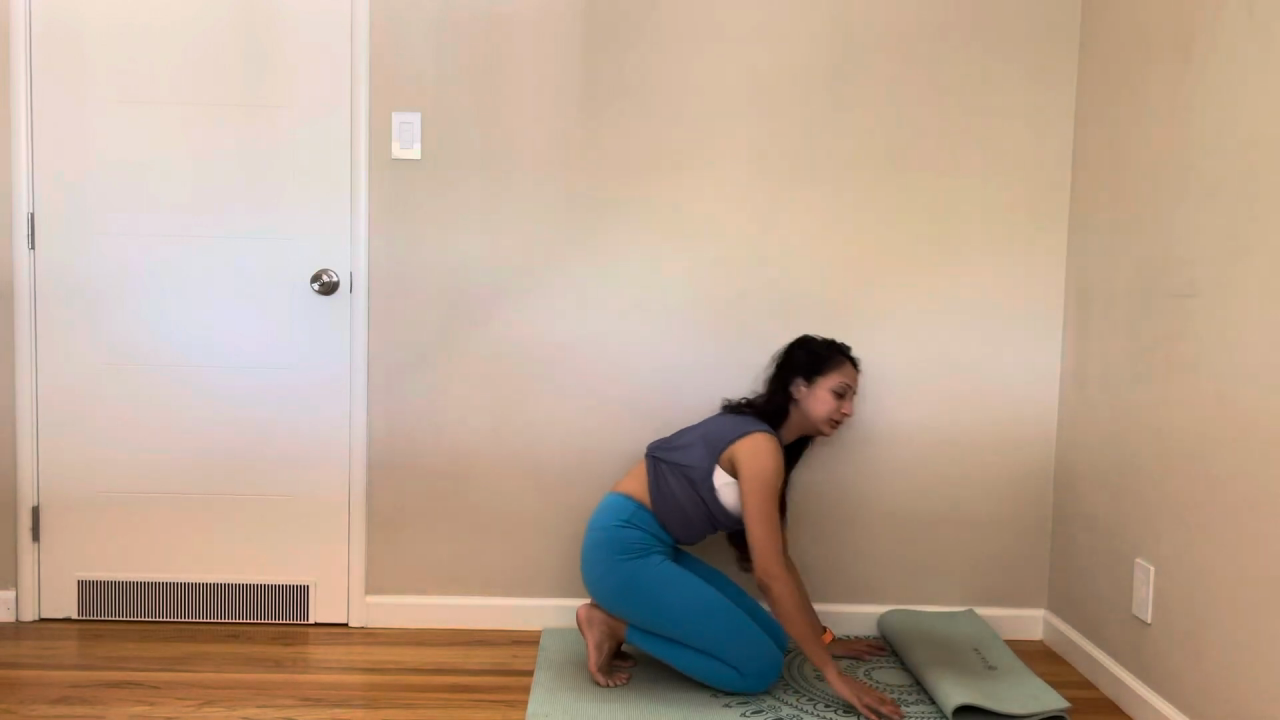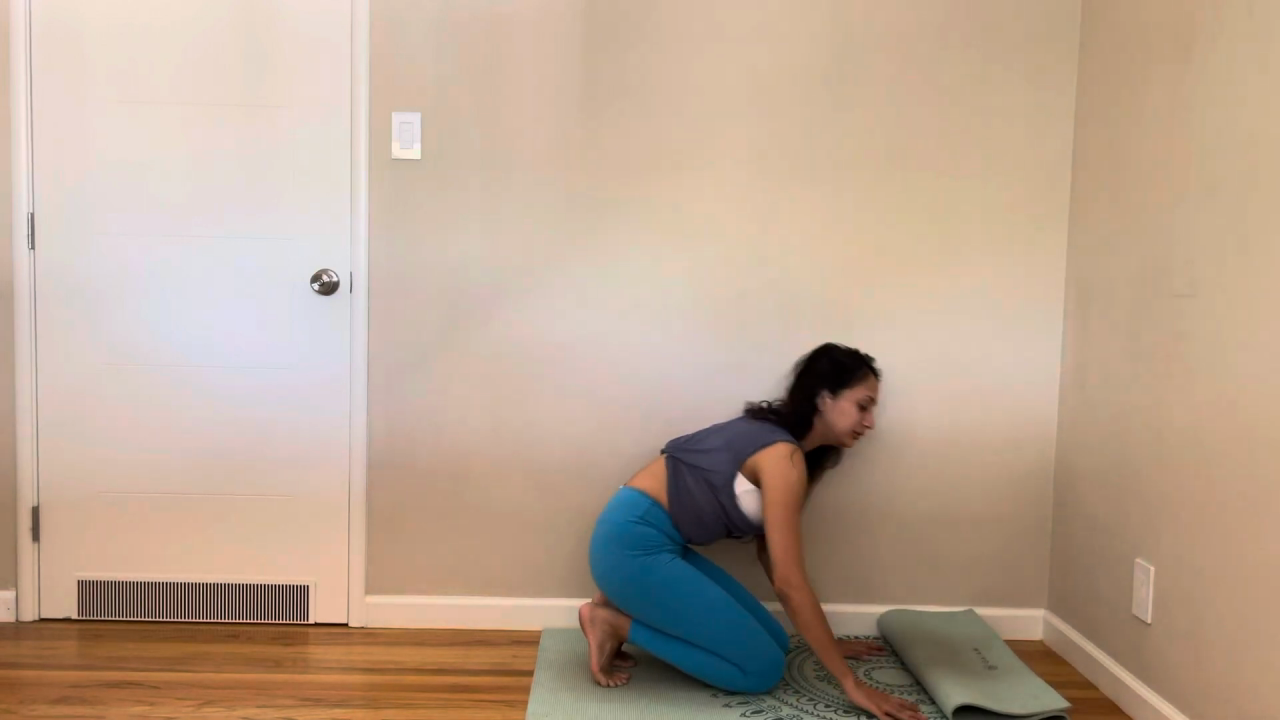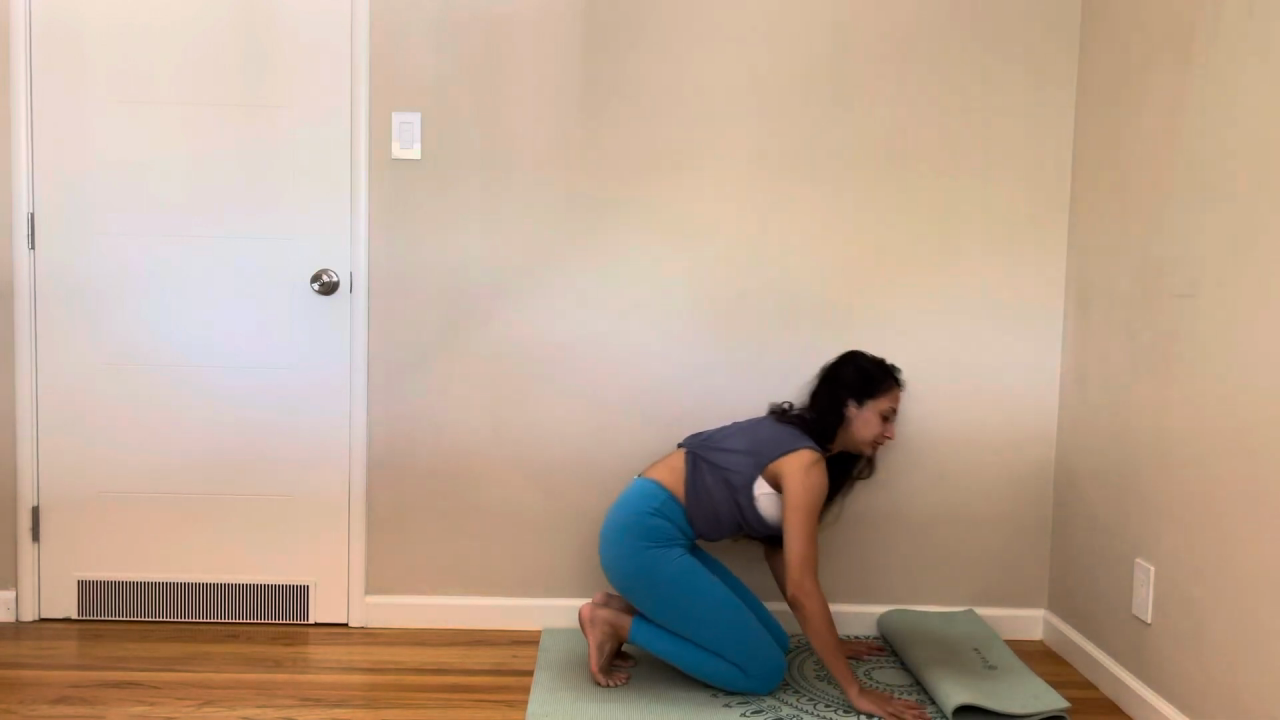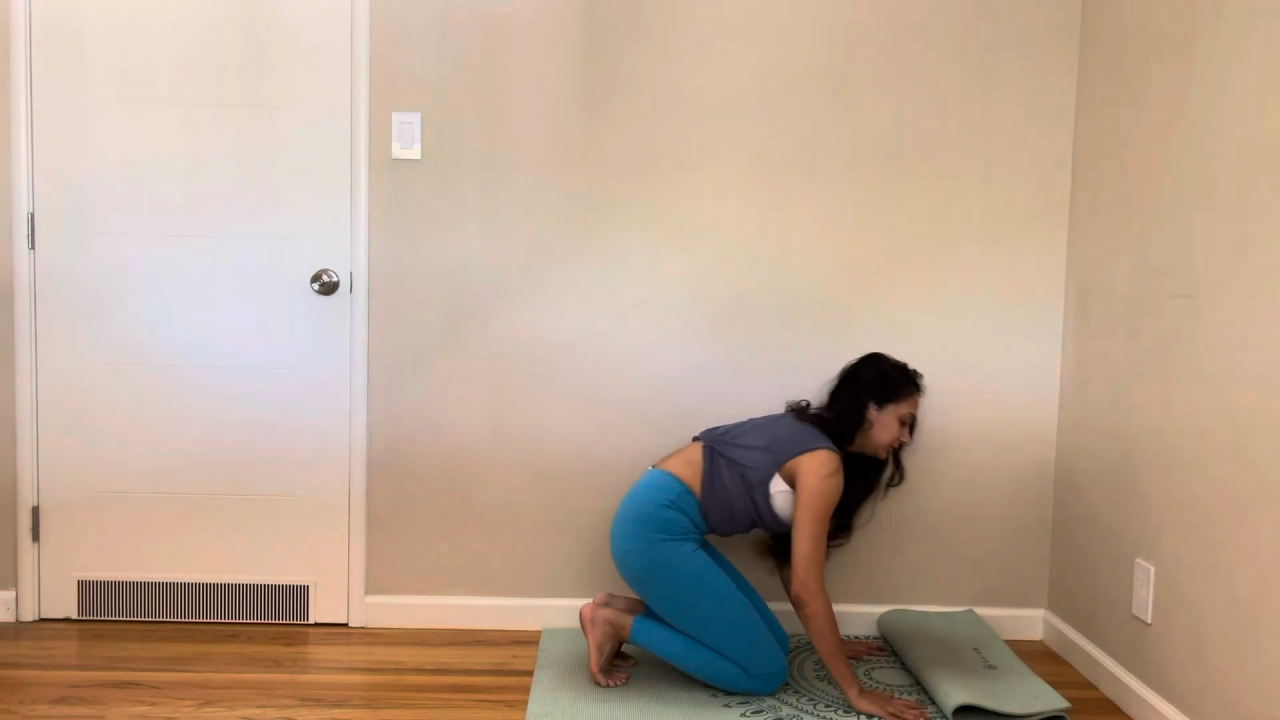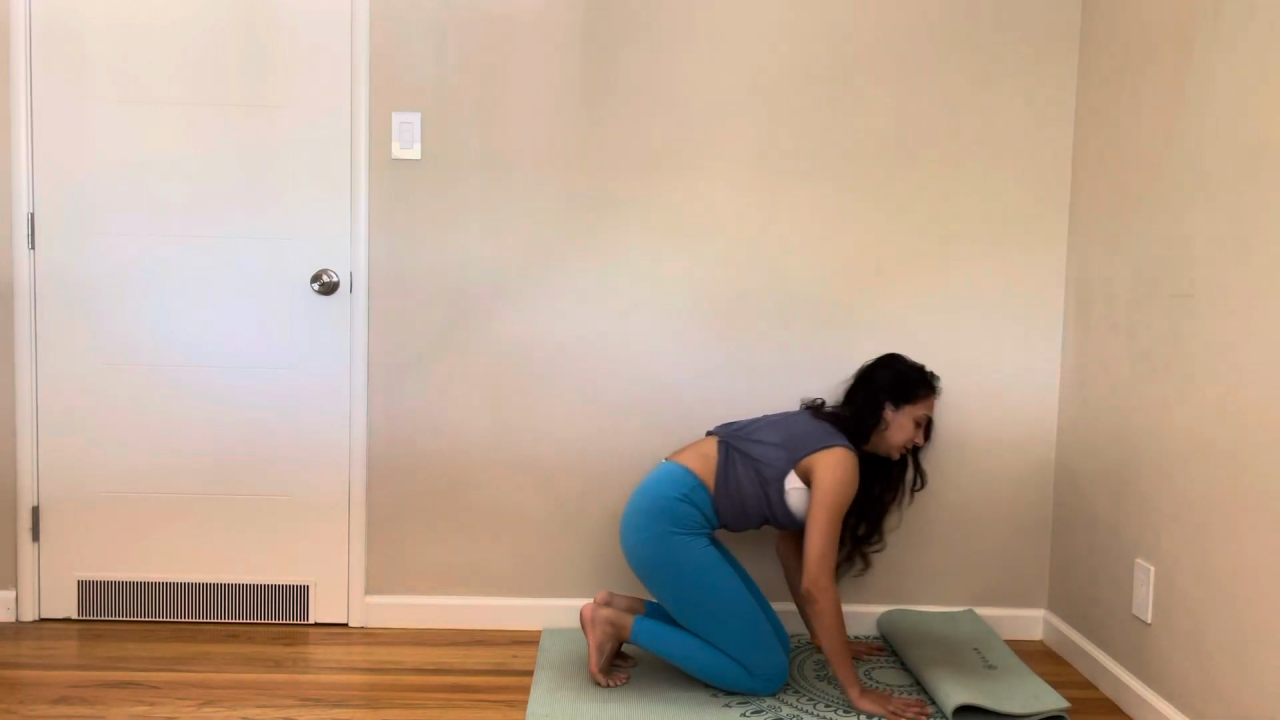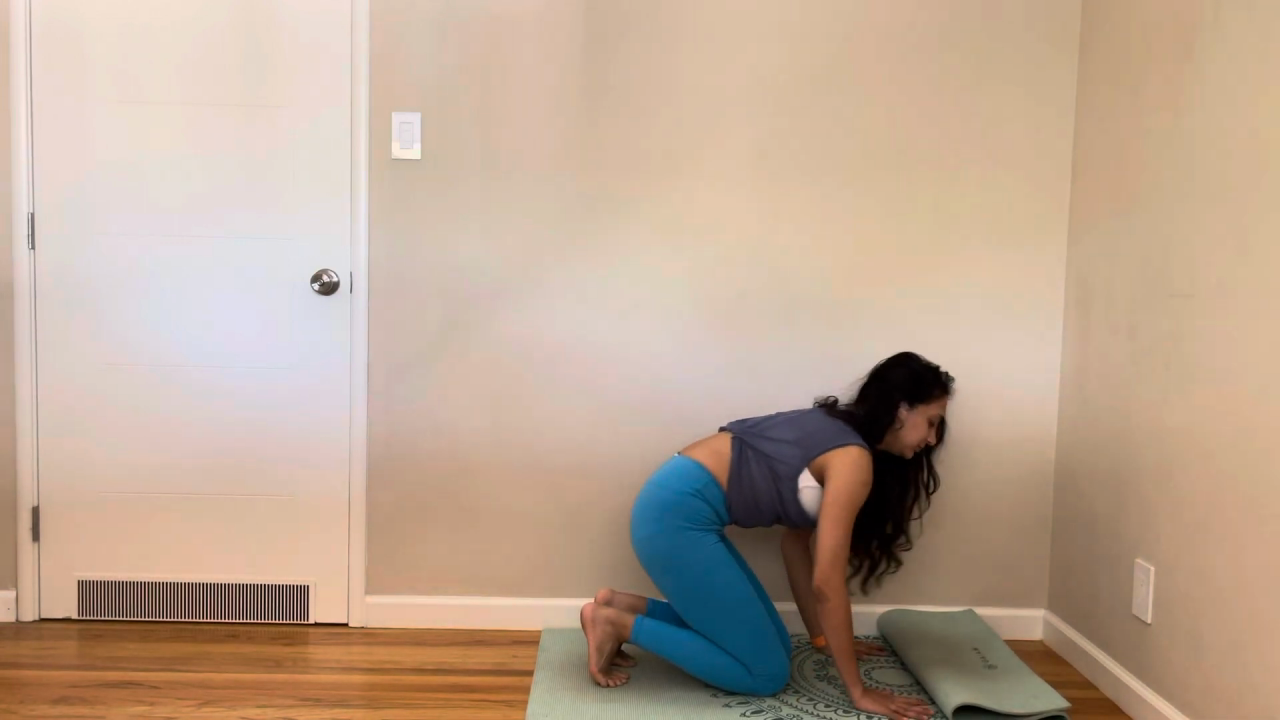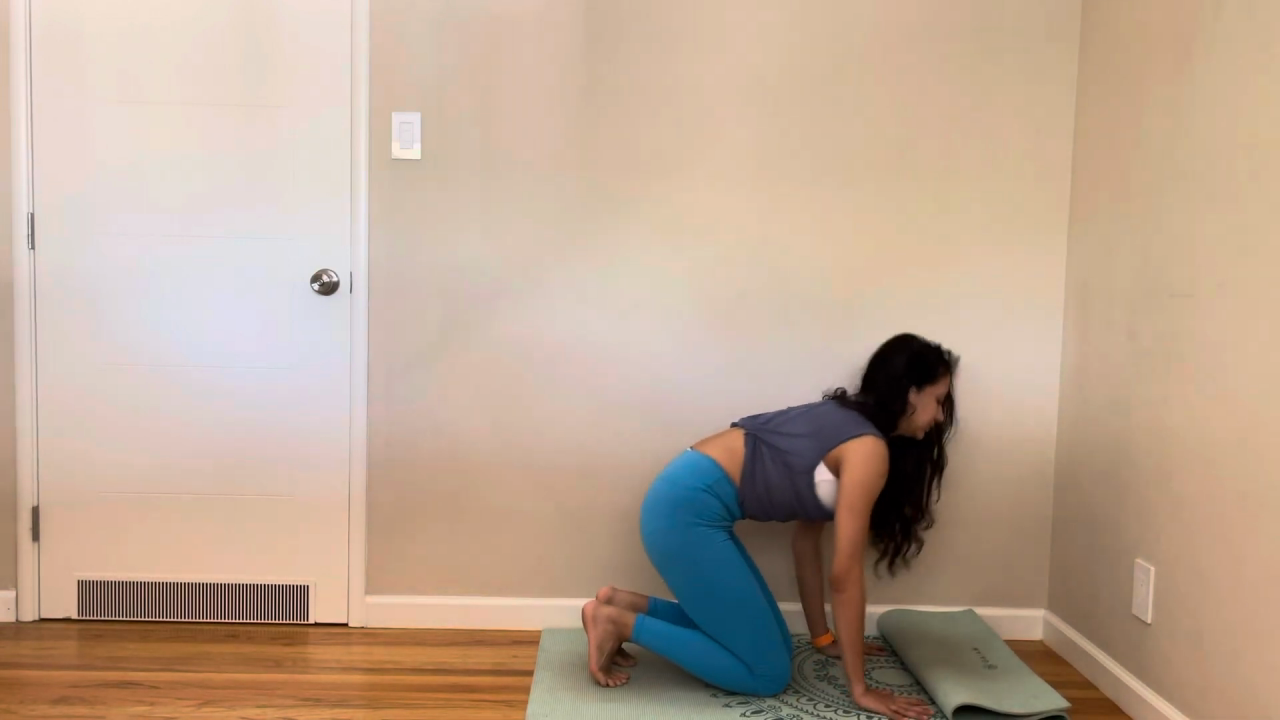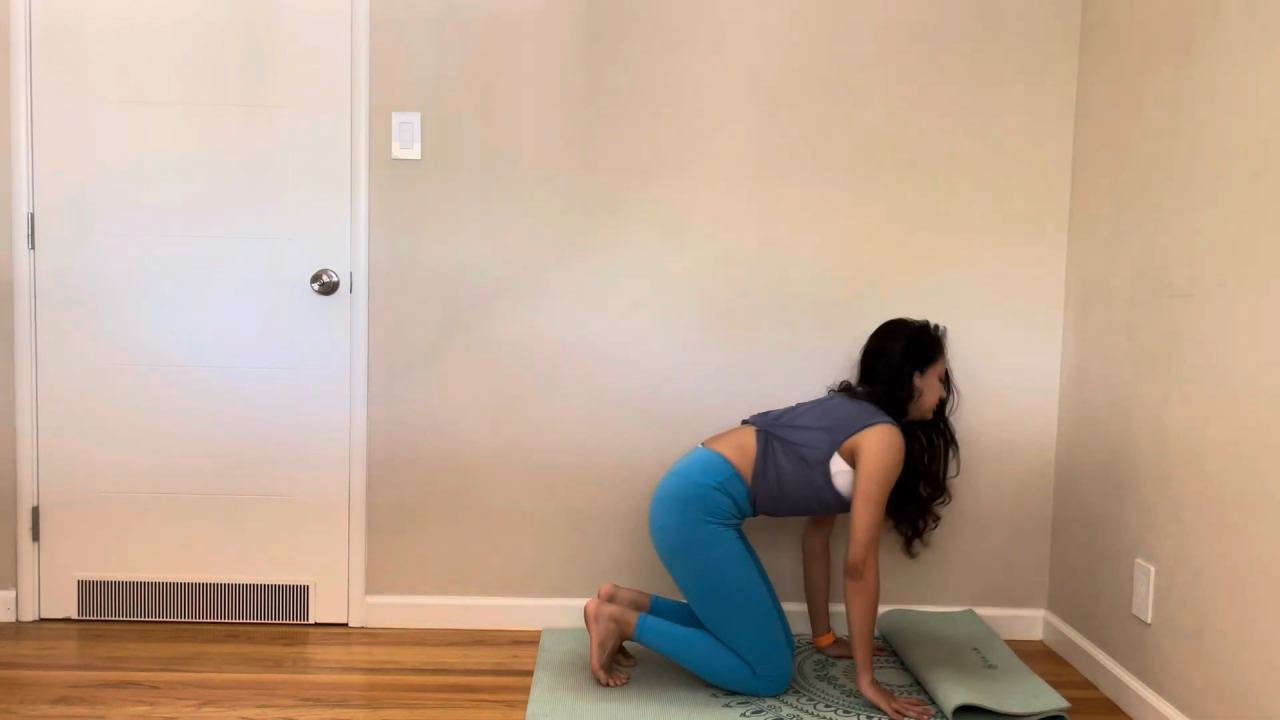
dt=0.1s
person 1, frame 1
left shoulder: (756, 433)
right shoulder: (760, 446)
left elbow: (774, 556)
right elbow: (769, 574)
left wrist: (824, 637)
right wrist: (833, 673)
left hip: (650, 547)
right hip: (624, 551)
left knee: (772, 639)
right knee: (760, 667)
left ankle: (622, 613)
right ankle: (615, 626)
person 1, frame 2
left shoulder: (773, 436)
right shoulder: (783, 456)
left elbow: (772, 549)
right elbow: (789, 583)
left wrist: (827, 641)
right wrist: (850, 683)
left hip: (654, 539)
right hip: (634, 544)
left knee: (773, 642)
right knee: (762, 670)
left ankle: (623, 607)
right ankle: (617, 625)
person 1, frame 3
left shoulder: (788, 438)
right shoulder: (804, 463)
left elbow: (780, 549)
right elbow: (801, 590)
left wrist: (829, 643)
left hip: (661, 535)
right hip: (644, 536)
left knee: (773, 644)
right knee: (763, 671)
left ankle: (624, 607)
right ankle: (617, 625)
person 1, frame 4
left shoulder: (810, 436)
right shoulder: (824, 463)
left elbow: (786, 548)
right elbow: (807, 588)
left wrist: (828, 642)
left hip: (666, 519)
right hip: (656, 526)
left knee: (773, 645)
right knee: (764, 672)
left ankle: (621, 608)
right ankle: (617, 625)
person 1, frame 5
left shoulder: (822, 435)
right shoulder: (839, 461)
left elbow: (792, 544)
right elbow: (816, 585)
left wrist: (826, 640)
left hip: (673, 514)
right hip: (666, 519)
left knee: (772, 645)
right knee: (766, 673)
left ankle: (621, 607)
right ankle: (618, 624)
person 1, frame 6
left shoulder: (835, 433)
right shoulder: (853, 458)
left elbow: (797, 542)
right elbow: (827, 583)
left wrist: (822, 638)
left hip: (681, 504)
right hip: (678, 513)
left knee: (774, 646)
right knee: (766, 673)
left ankle: (625, 606)
right ankle: (618, 624)
person 1, frame 7
left shoulder: (845, 425)
right shoulder: (869, 449)
left elbow: (807, 537)
right elbow: (843, 574)
left wrist: (824, 638)
right wrist: (860, 688)
left hip: (689, 501)
right hip: (688, 509)
left knee: (774, 645)
right knee: (767, 674)
left ankle: (626, 604)
right ankle: (620, 623)
person 1, frame 8
left shoulder: (853, 417)
right shoulder: (885, 437)
left elbow: (816, 535)
right elbow: (859, 563)
left wrist: (824, 637)
right wrist: (866, 679)
left hip: (696, 493)
right hip: (698, 505)
left knee: (775, 646)
right knee: (768, 675)
left ankle: (627, 601)
right ankle: (621, 622)
